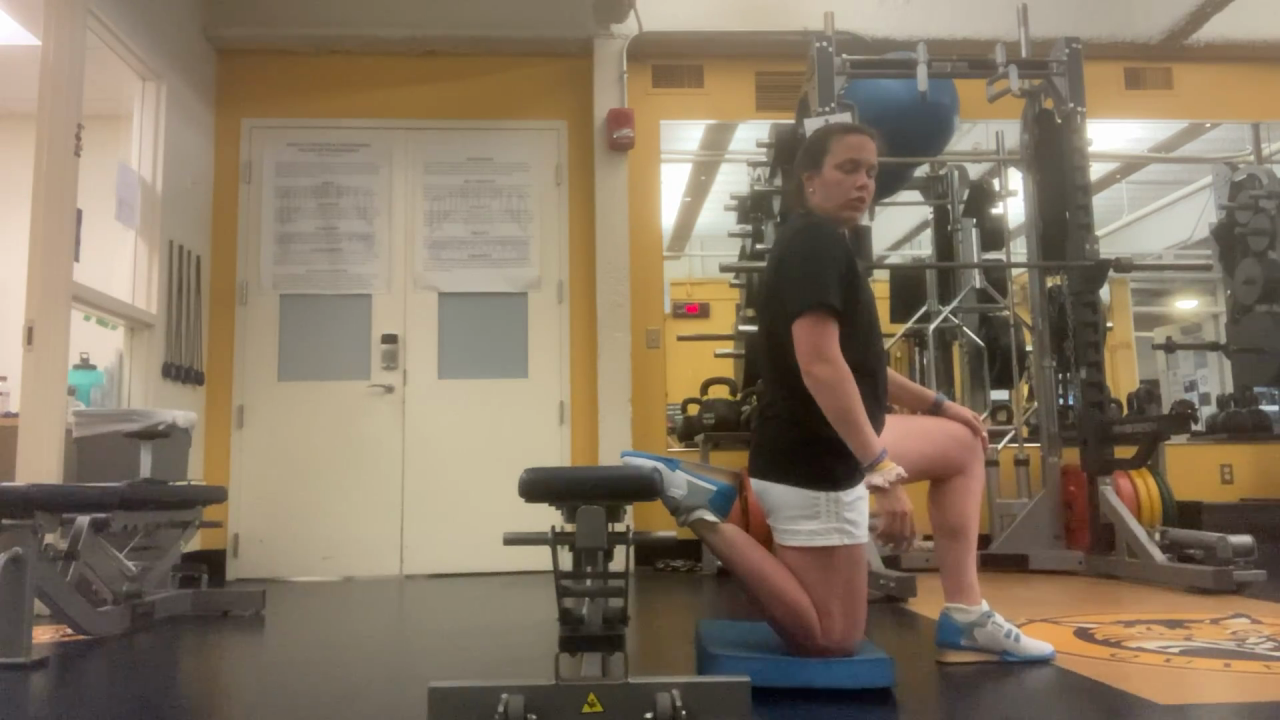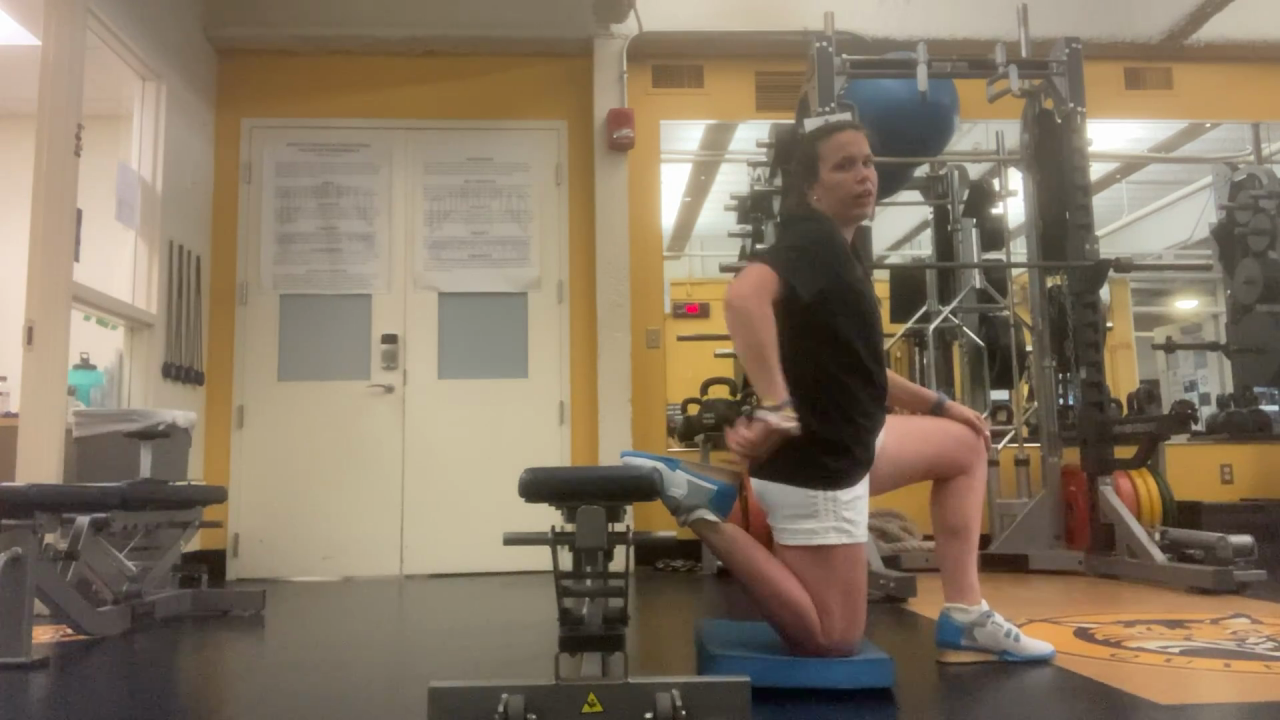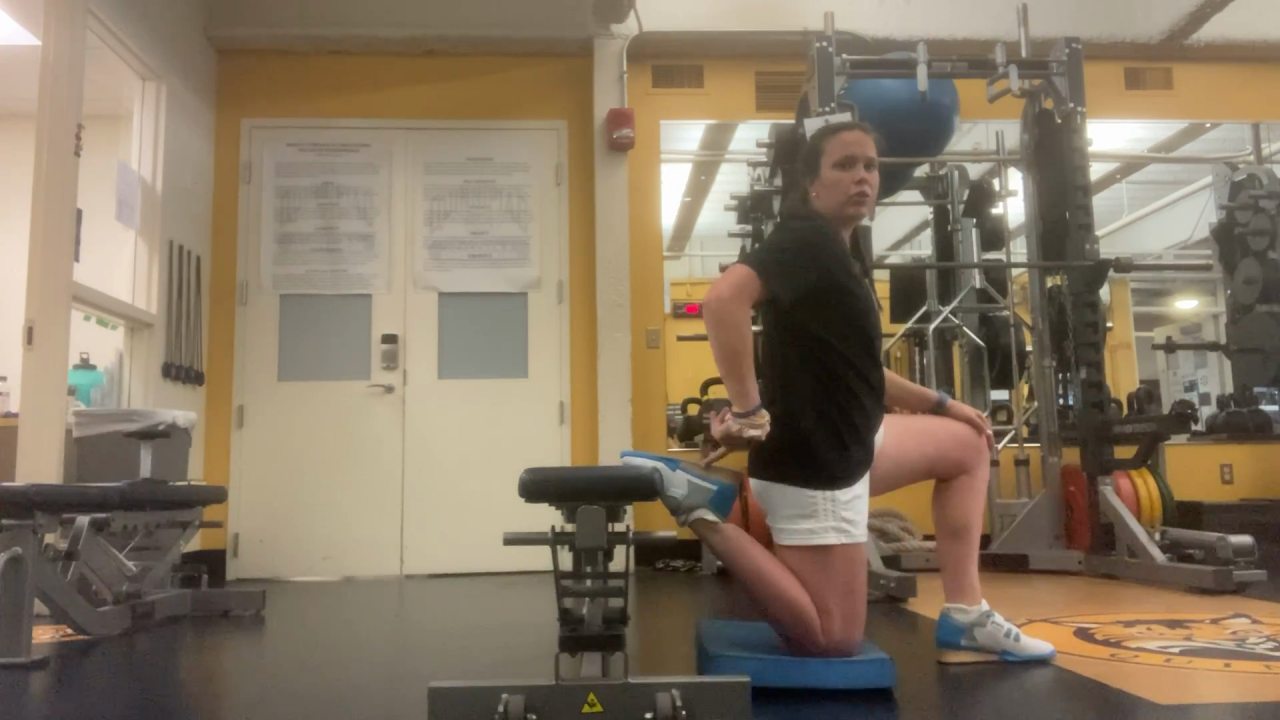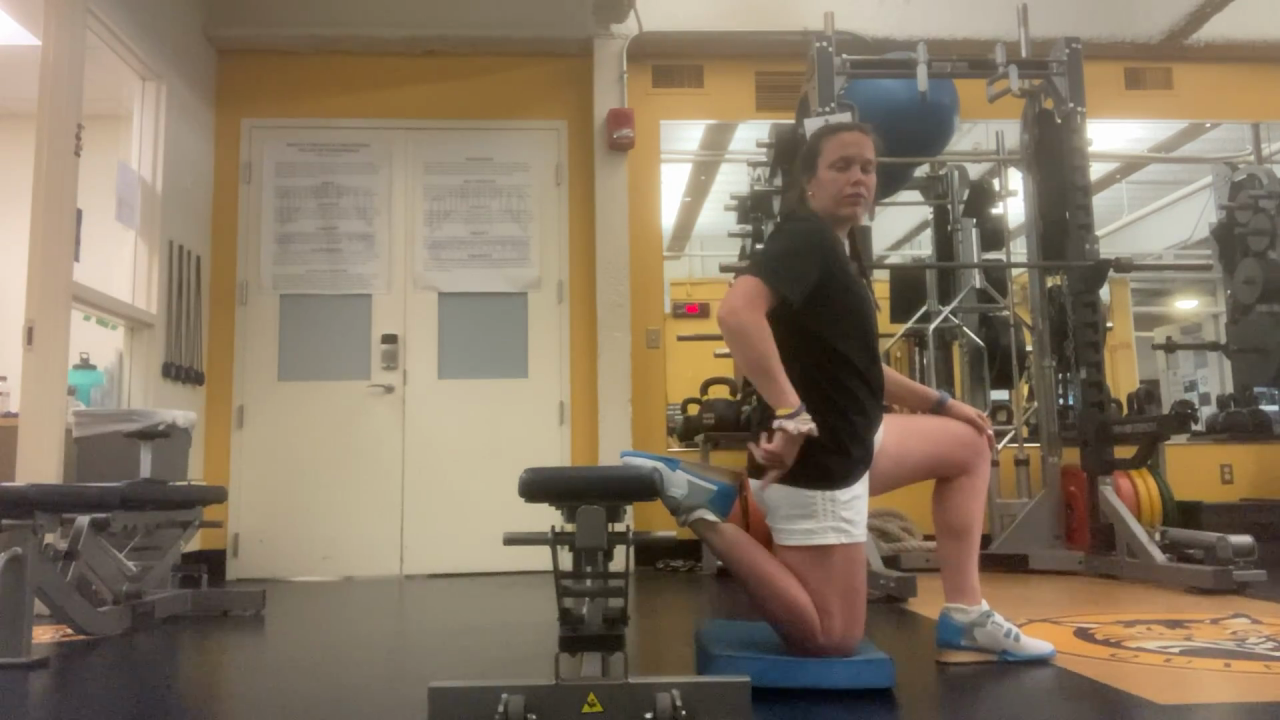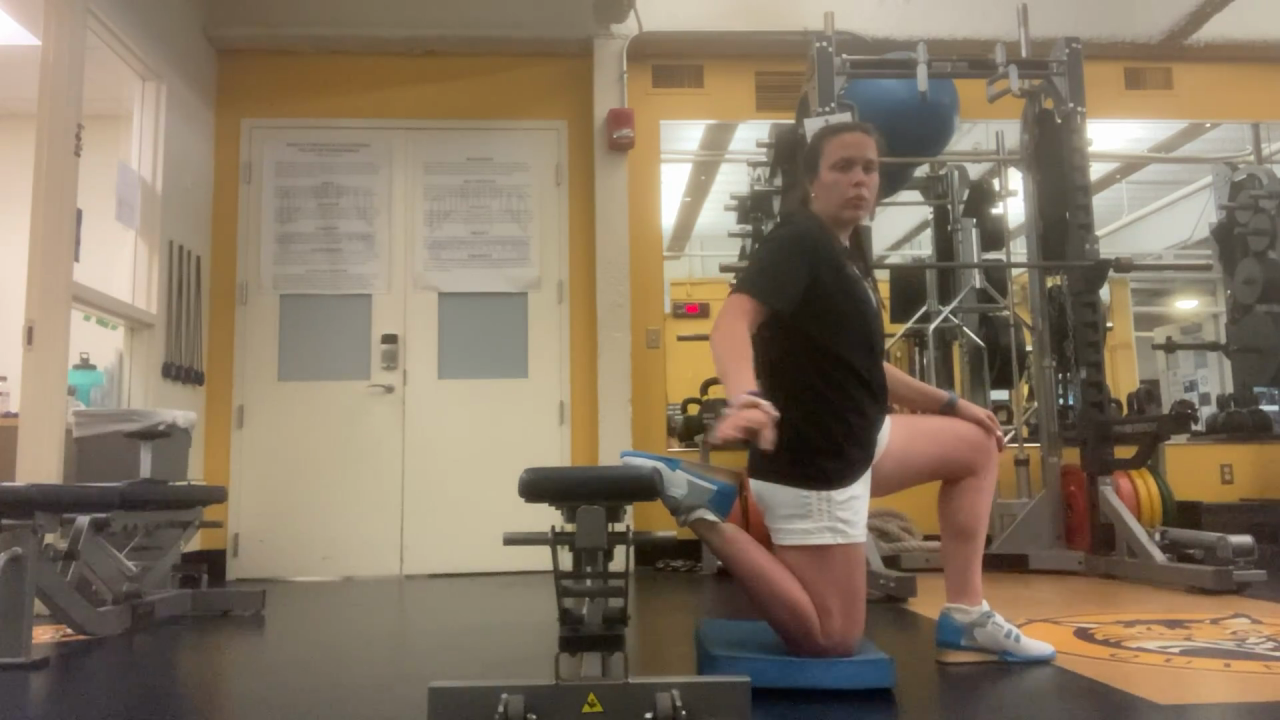
dt=0.3s
person 1, frame 1
left shoulder: (823, 245)
right shoulder: (816, 242)
left elbow: (856, 363)
right elbow: (819, 363)
left wrist: (938, 404)
right wrist: (884, 473)
left hip: (829, 446)
right hip: (810, 460)
left knee: (963, 443)
right knee: (832, 639)
left ankle: (965, 616)
right ankle: (706, 512)
person 1, frame 2
left shoulder: (835, 249)
right shoulder: (814, 239)
right elbow: (744, 297)
left wrist: (940, 406)
right wrist: (776, 410)
left hip: (846, 441)
right hip: (809, 459)
left knee: (965, 444)
right knee: (832, 640)
left ankle: (964, 616)
right ankle: (708, 513)
person 1, frame 3
left shoulder: (840, 251)
right shoulder: (808, 237)
right elbow: (723, 298)
left wrist: (941, 403)
right wrist: (747, 411)
left hip: (844, 441)
right hip: (807, 458)
left knee: (967, 444)
right knee: (831, 639)
left ankle: (964, 616)
right ankle: (706, 511)
person 1, frame 4
left shoulder: (839, 251)
right shoulder: (805, 238)
right elbow: (736, 311)
left wrist: (940, 403)
right wrist: (791, 415)
left hip: (847, 441)
right hip: (810, 458)
left knee: (969, 442)
right knee: (832, 640)
left ankle: (965, 616)
right ankle: (708, 516)
person 1, frame 5
left shoulder: (849, 253)
right shoulder: (797, 242)
right elbow: (736, 319)
left wrist: (950, 403)
right wrist: (747, 399)
left hip: (853, 441)
right hip: (808, 460)
left knee: (977, 444)
right knee: (832, 639)
left ankle: (965, 617)
right ankle: (706, 514)
